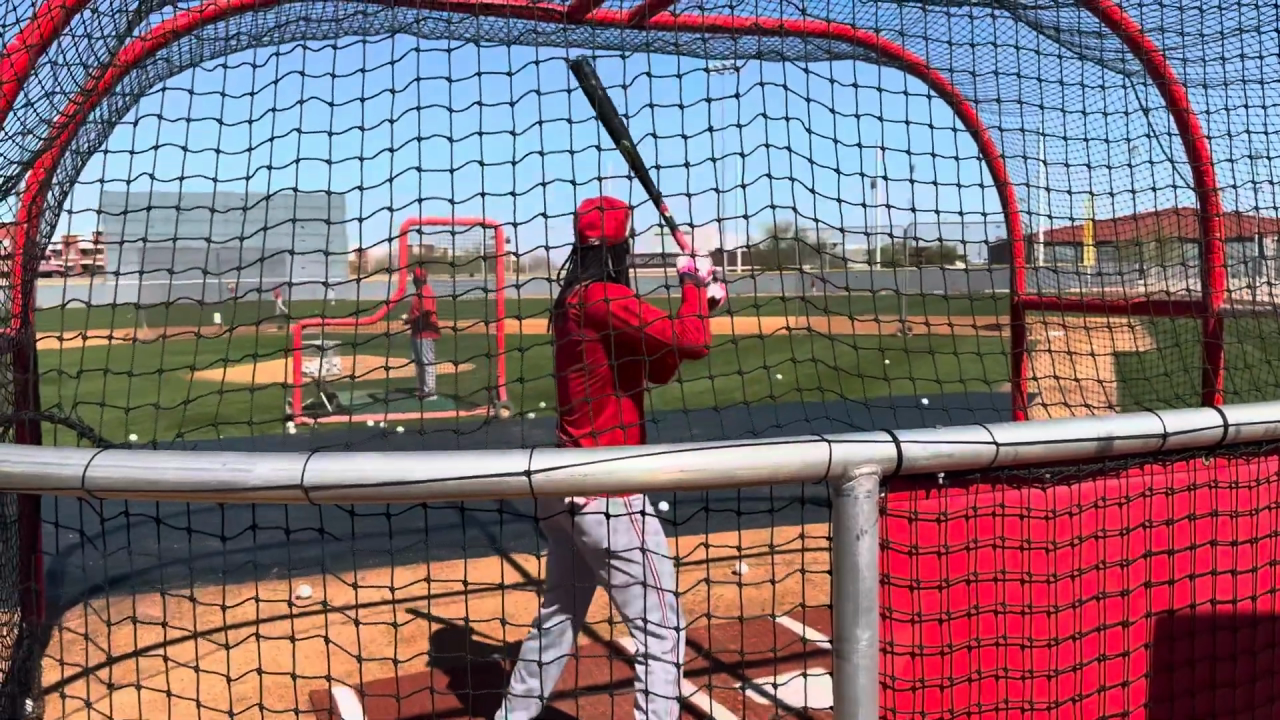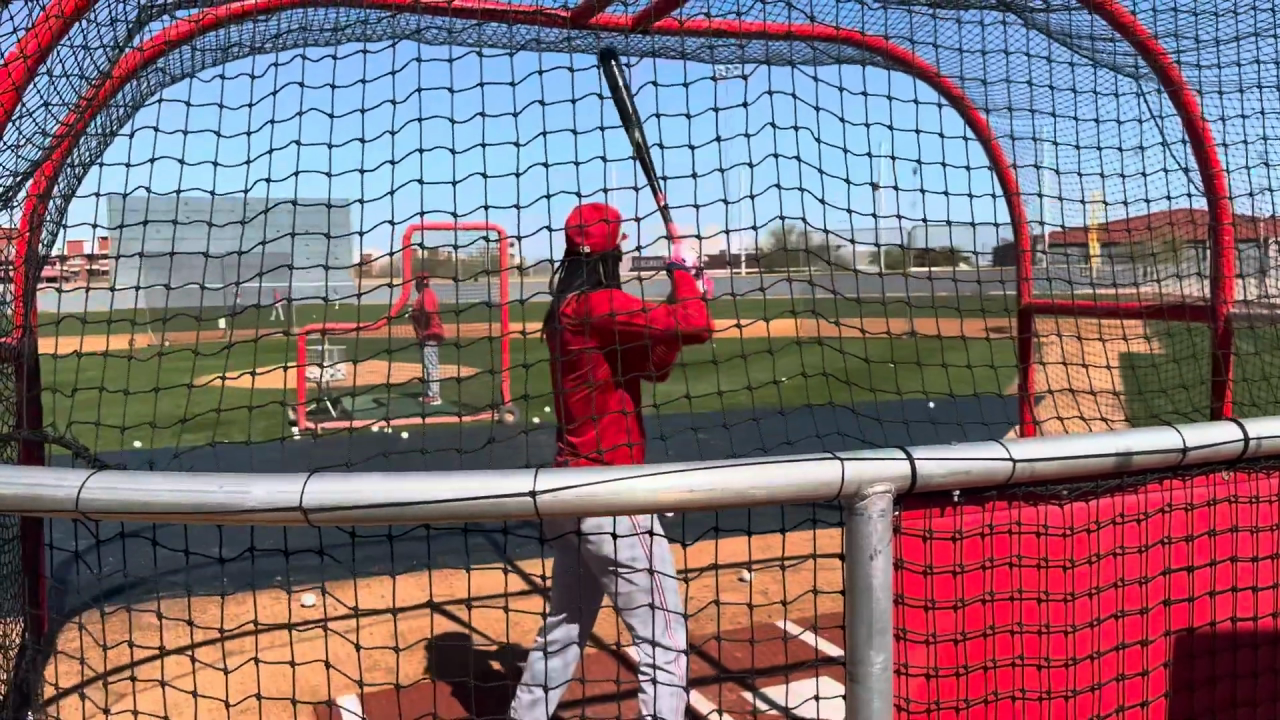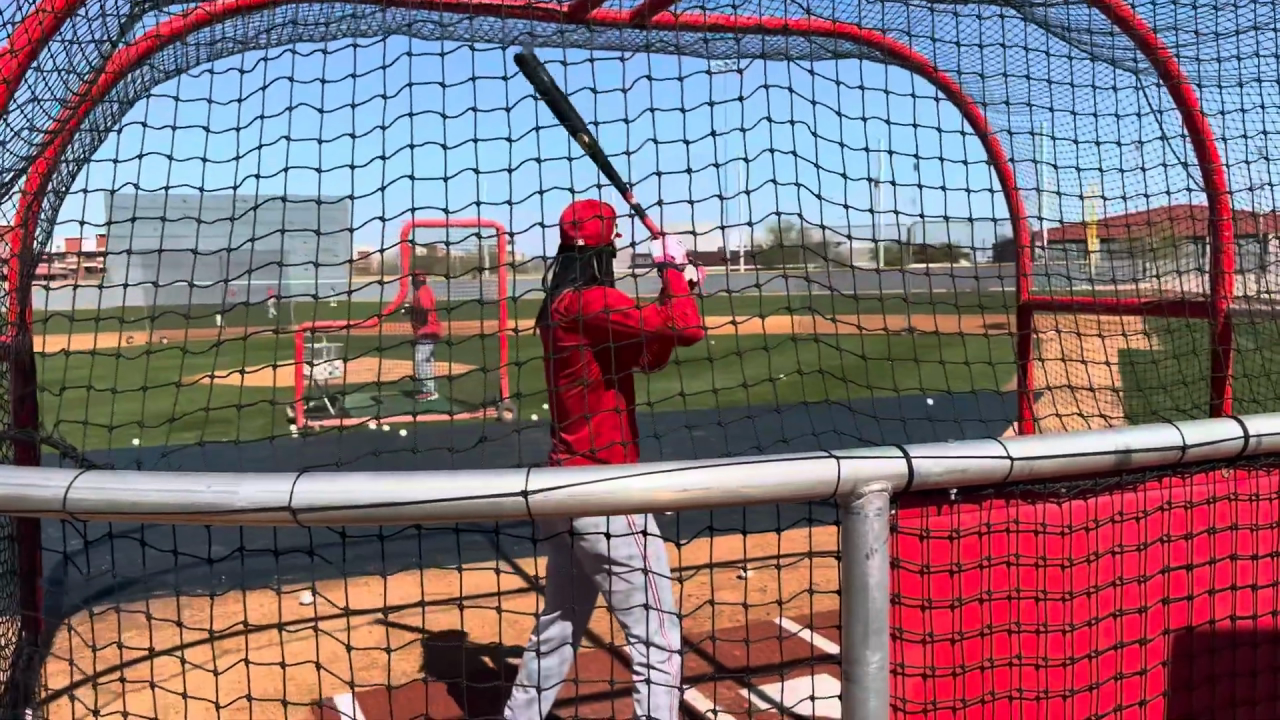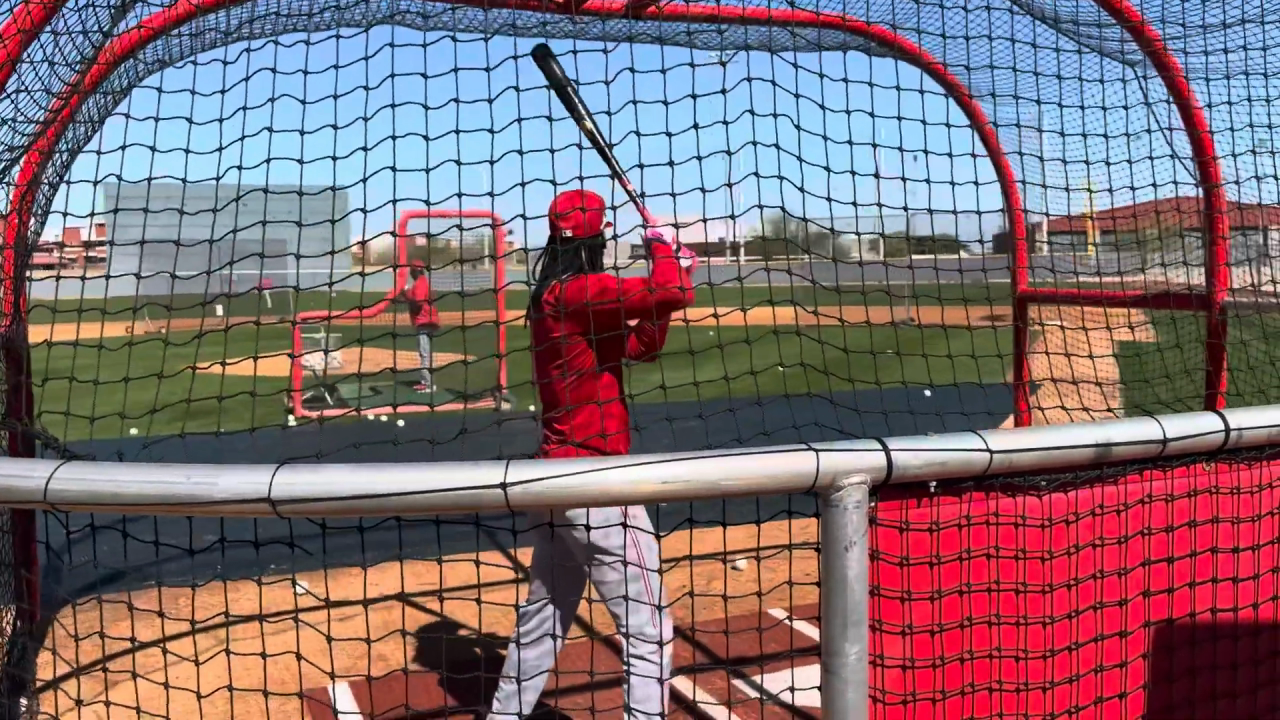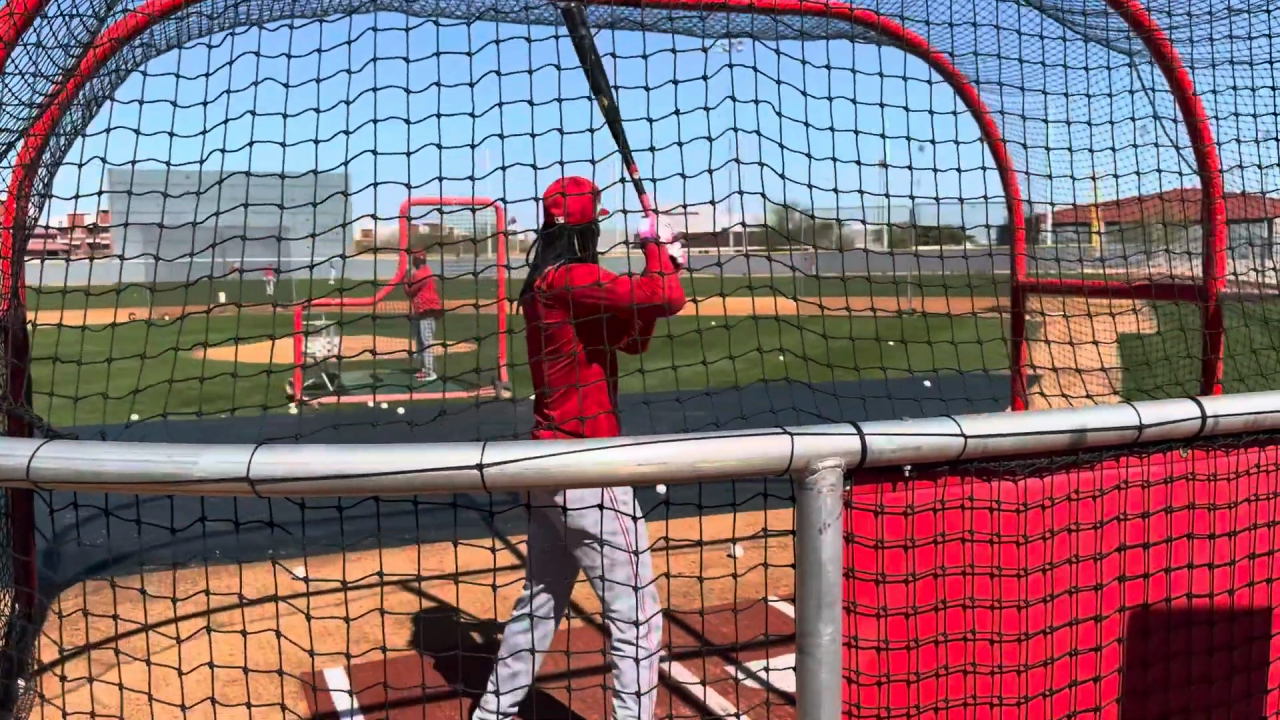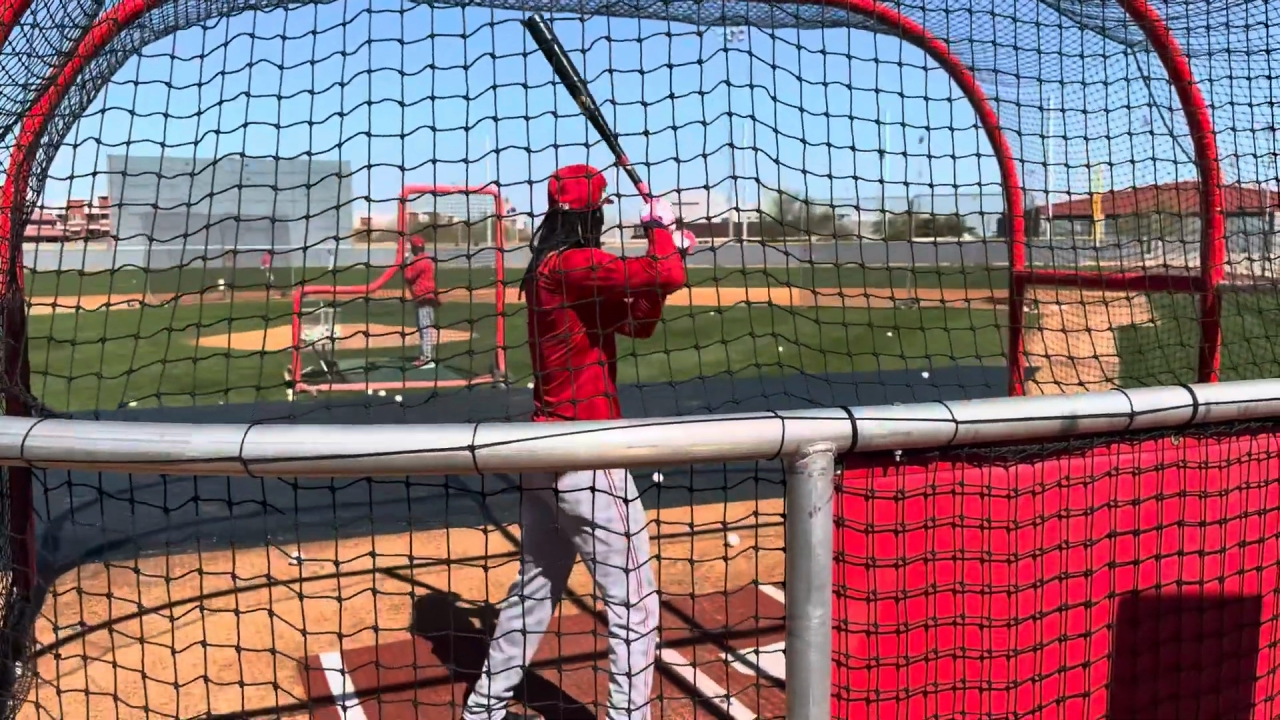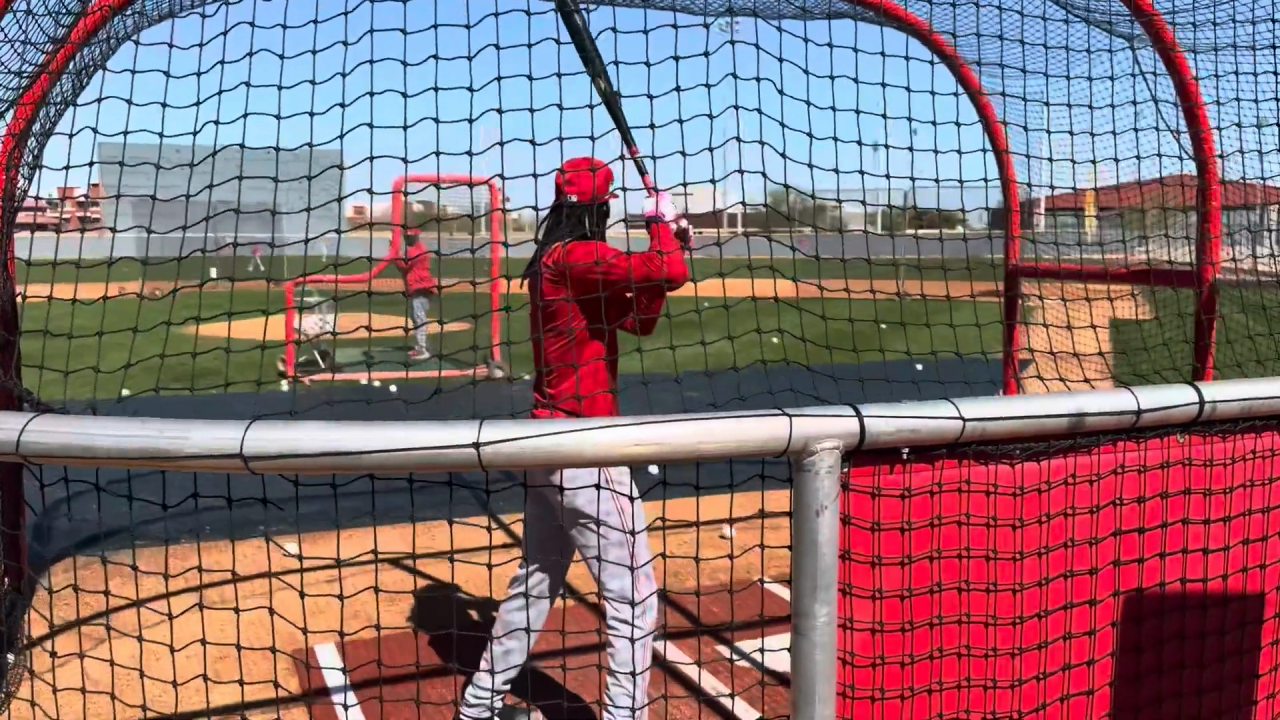
dt=0.4s
person 1, frame 1
left shoulder: (574, 301)
right shoulder: (606, 298)
left elbow: (658, 369)
right elbow: (692, 343)
left wrist: (697, 300)
right wrist: (692, 280)
left hip: (566, 488)
right hip: (605, 493)
left knee: (557, 617)
right knee: (662, 631)
person 1, frame 2
left shoulder: (566, 310)
right shoulder: (600, 305)
left elbow: (654, 364)
right elbow: (696, 327)
left wrist: (679, 294)
right wrist: (681, 271)
left knee: (564, 629)
right knee: (665, 640)
person 1, frame 3
left shoulder: (562, 305)
right shoulder: (591, 301)
left elbow: (650, 354)
right elbow: (688, 329)
left wrist: (673, 286)
right wrist: (671, 267)
left knee: (558, 628)
right knee: (660, 638)
person 1, frame 4
left shoulder: (553, 296)
right shoulder: (582, 290)
left elbow: (642, 344)
right elbow: (675, 295)
left wrist: (667, 271)
right wrist: (659, 245)
left knee: (543, 616)
right knee: (650, 629)
person 1, frame 5
left shoulder: (543, 284)
right shoulder: (572, 279)
left elbow: (632, 337)
right elbow: (668, 299)
left wrist: (658, 265)
right wrist: (654, 243)
left knee: (540, 603)
right knee: (637, 617)
person 1, frame 6
left shoulder: (551, 269)
right shoulder: (573, 265)
left elbow: (638, 321)
right elbow: (668, 278)
left wrist: (665, 248)
right wrist: (659, 226)
left knee: (534, 588)
right knee: (634, 602)
person 1, frame 7
left shoulder: (556, 261)
right shoulder: (577, 257)
left elbow: (640, 318)
right elbow: (672, 273)
left wrist: (664, 242)
right wrist: (660, 222)
left knee: (535, 581)
right knee: (634, 598)
